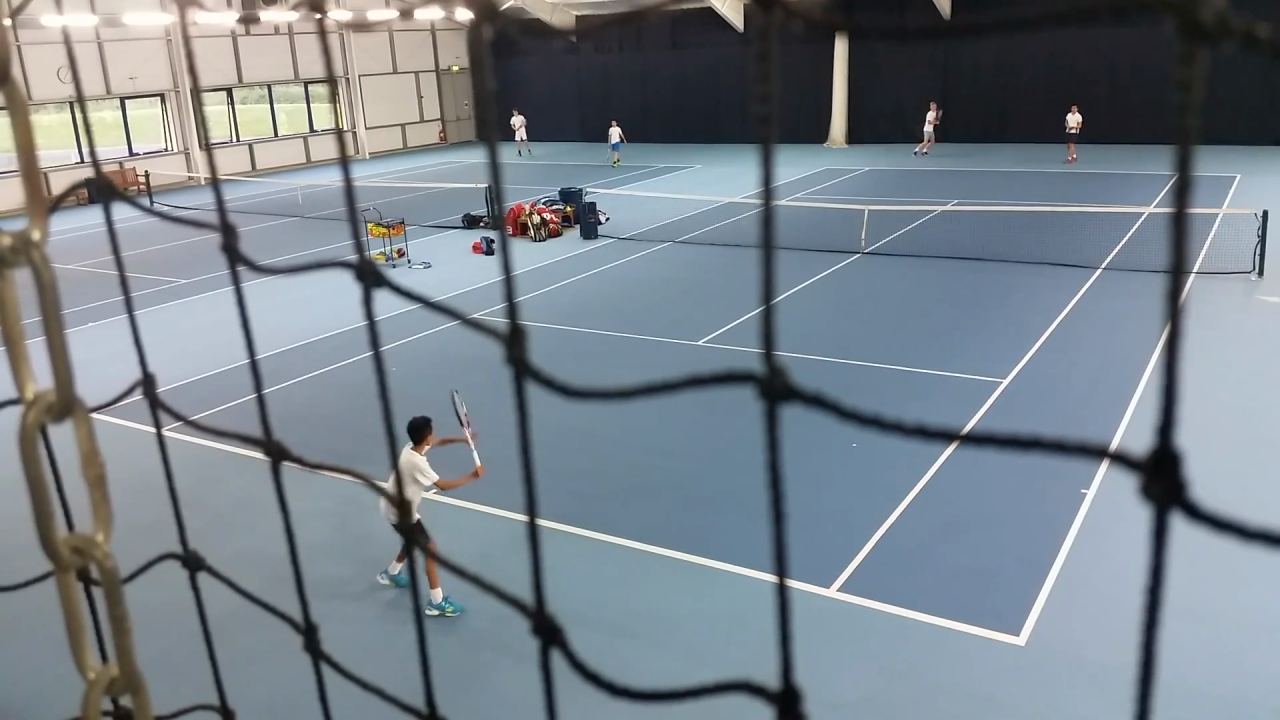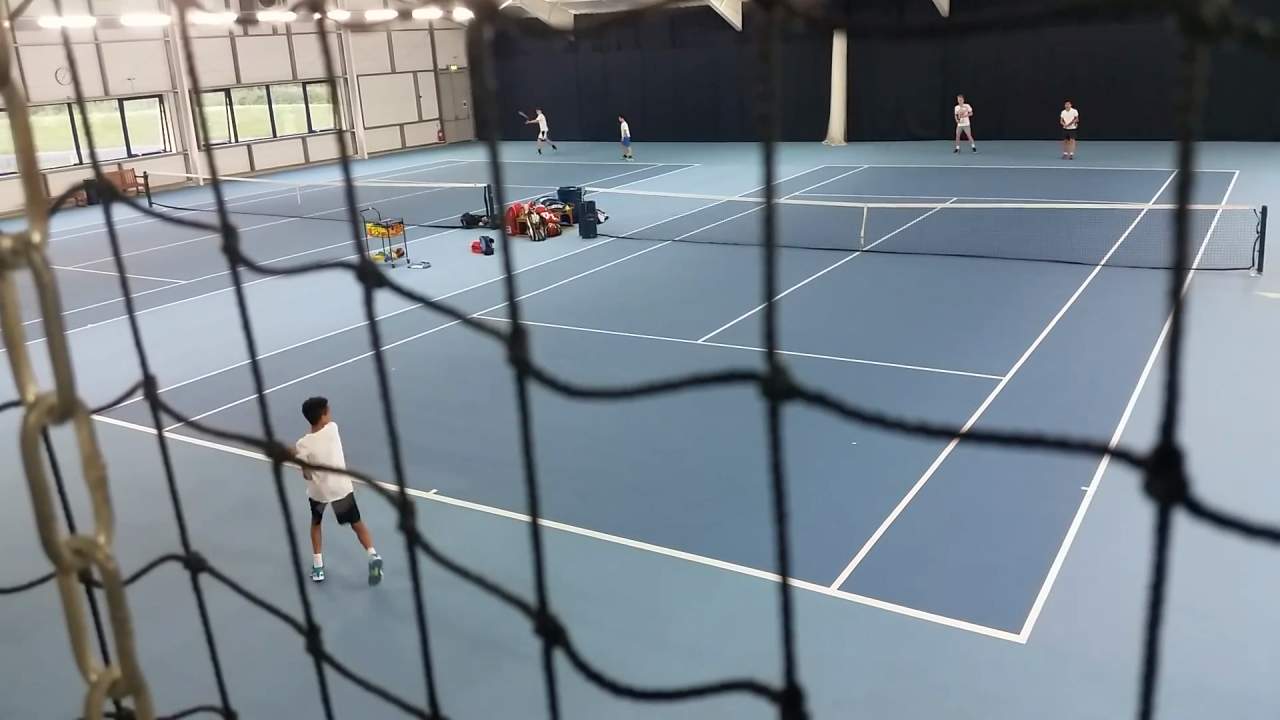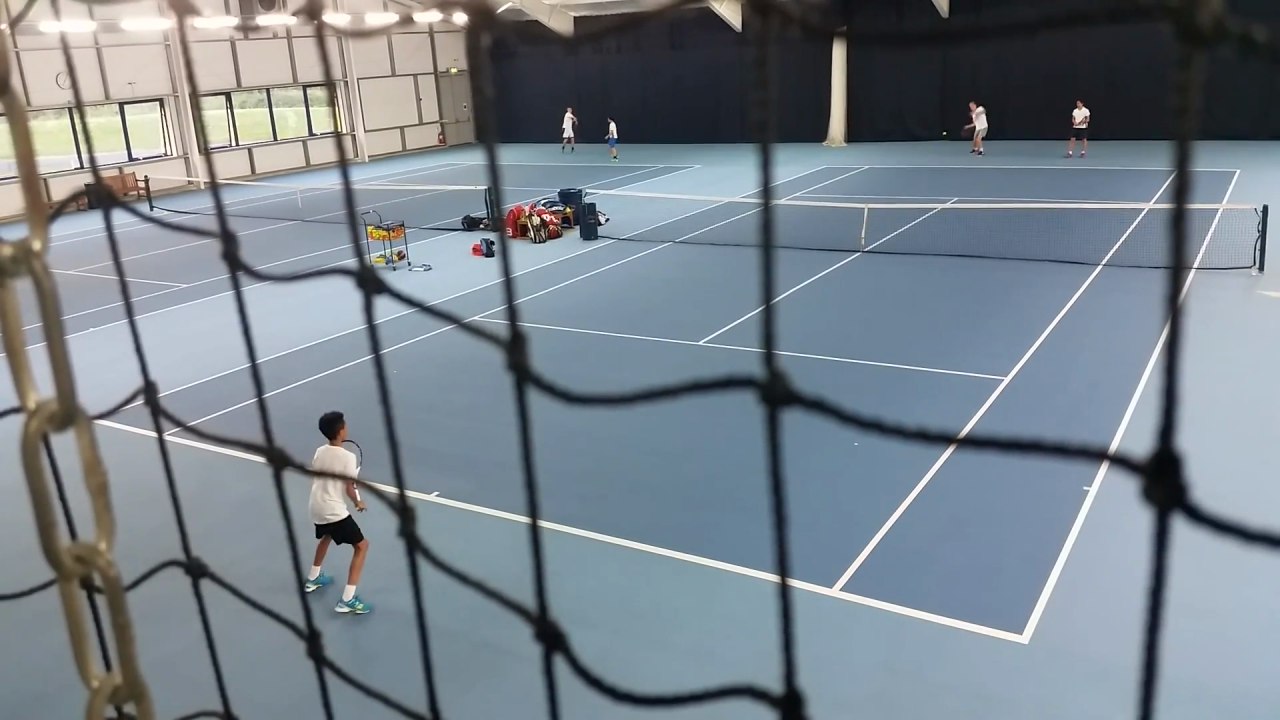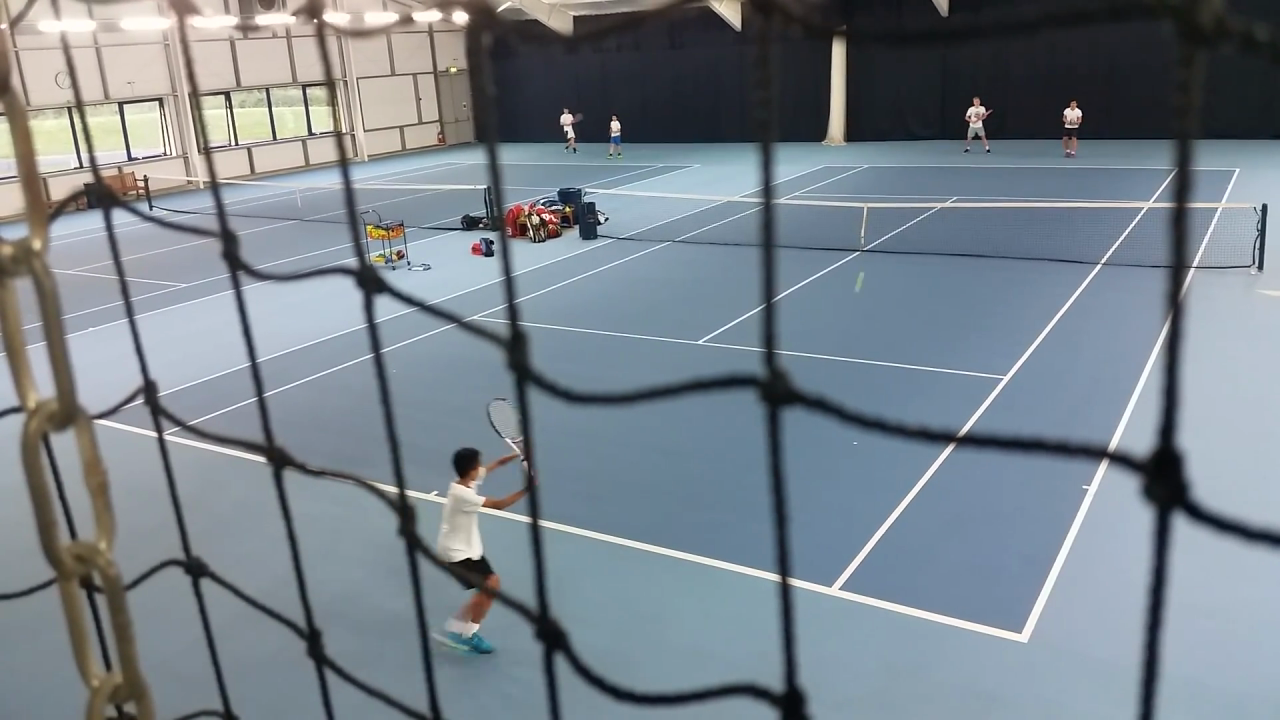
dt=1s
person 1, frame 1
left shoulder: (411, 449)
right shoulder: (418, 464)
left elbow: (437, 442)
right elbow: (442, 486)
left wrist: (462, 439)
right wrist: (472, 476)
left hip: (391, 505)
right hip: (399, 511)
left knee: (415, 537)
right knee: (430, 548)
left ankle: (392, 573)
right ankle: (437, 602)
person 1, frame 2
left shoulder: (302, 445)
right shoulder: (332, 428)
left elbow: (307, 475)
left hip: (318, 492)
right hip: (342, 487)
left knee: (315, 524)
right knee: (357, 525)
left ankle: (318, 567)
right ankle: (372, 555)
person 1, frame 3
left shoulder: (319, 452)
right shoulder: (348, 457)
right elbow: (349, 489)
right wrist: (358, 502)
left hip: (316, 508)
right hip: (335, 511)
left knee: (327, 535)
right knee: (361, 546)
left ankle: (313, 578)
right ankle: (348, 599)
person 1, frame 4
left shoulder: (467, 481)
right shoulder: (462, 495)
left elbow: (495, 464)
right elbow: (497, 504)
left wrist: (519, 455)
right wrist: (525, 490)
left hip: (471, 548)
right hip: (457, 551)
left knee: (493, 583)
right knee: (489, 587)
left ankle: (468, 634)
right ankle: (455, 628)
